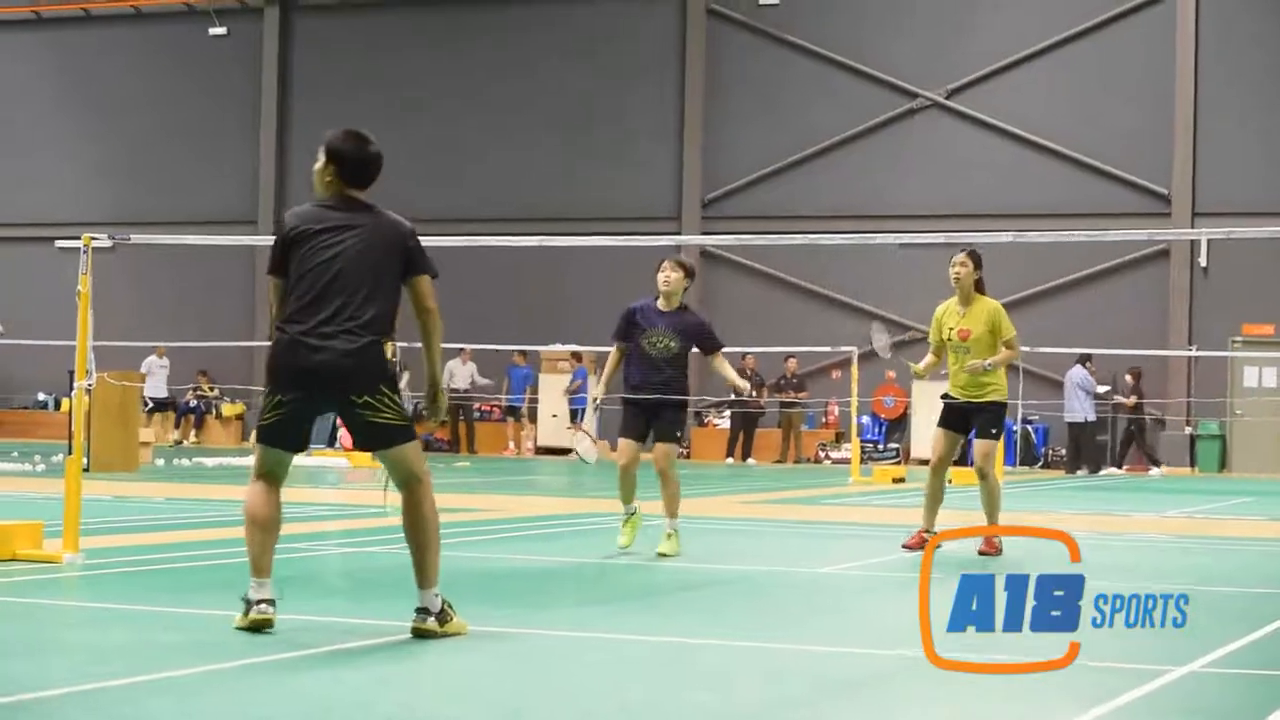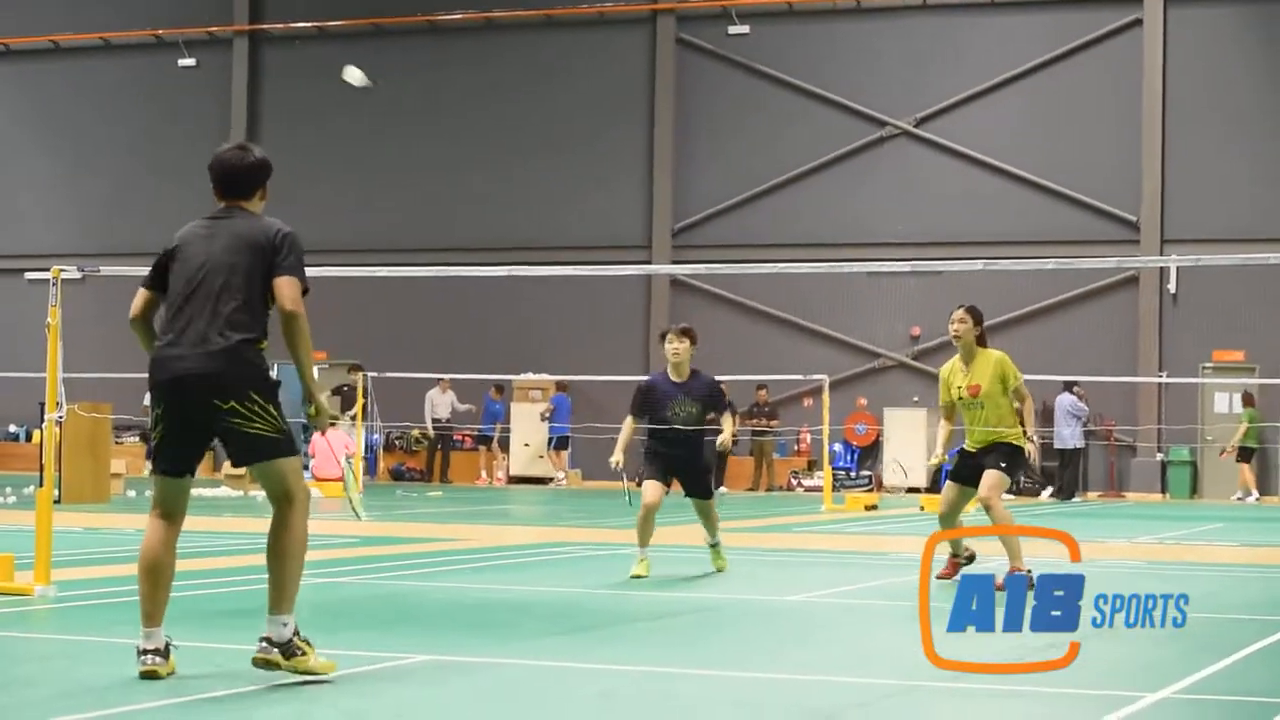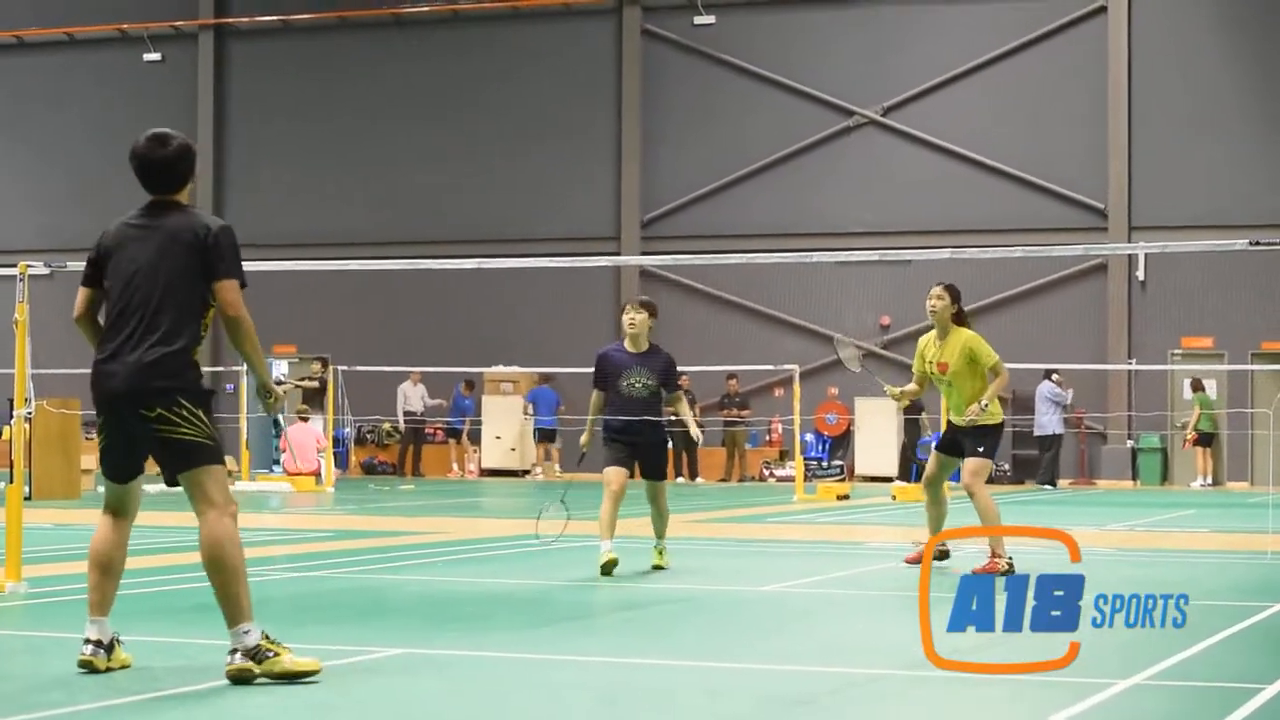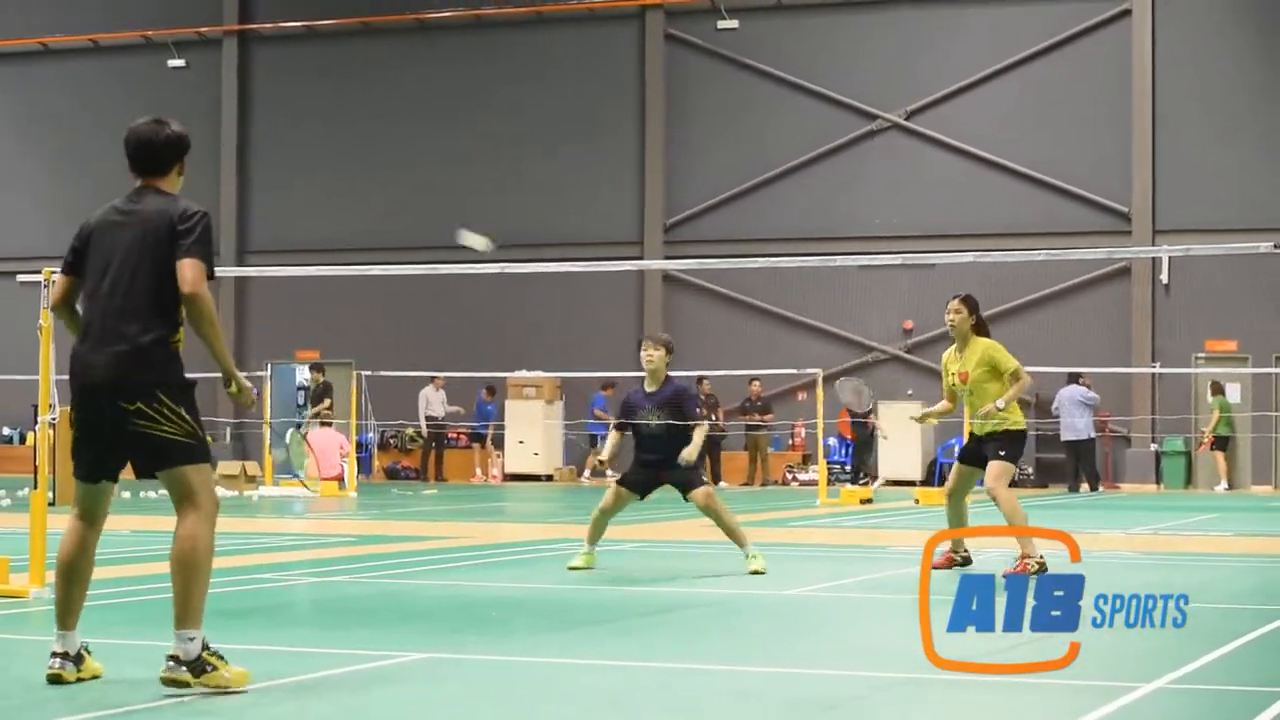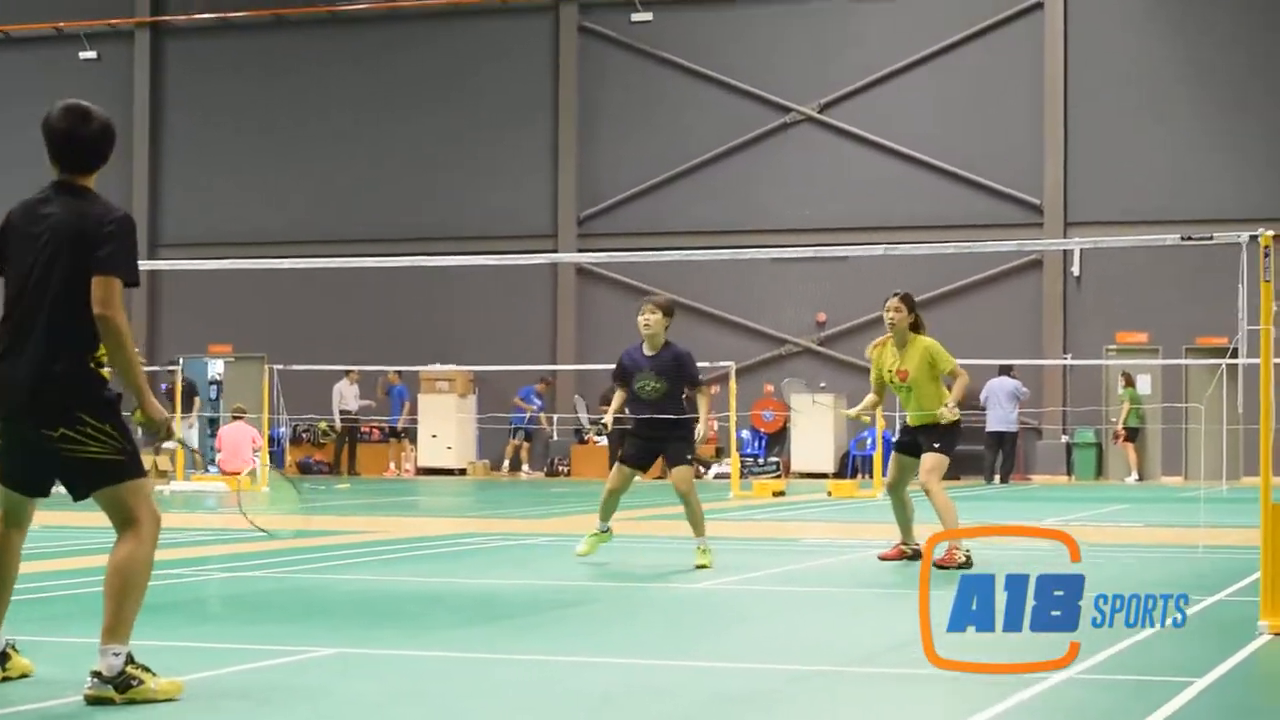
dt=1s
person 1, frame 1
left shoulder: (294, 222)
right shoulder: (396, 231)
left elbow: (277, 307)
right elbow: (427, 308)
right wrist: (434, 379)
left hip: (292, 363)
right hip: (360, 367)
left knee: (266, 476)
right knee: (414, 480)
left ankle: (260, 597)
right ankle: (430, 608)
person 1, frame 2
left shoulder: (183, 237)
right shoulder: (275, 235)
left elbow: (138, 315)
right elbow: (289, 308)
right wrist: (311, 389)
left hip: (170, 377)
right hip: (234, 373)
left knee: (165, 511)
right knee: (291, 496)
left ankle: (152, 647)
right ankle: (279, 635)
person 1, frame 3
left shoulder: (113, 235)
right shoulder: (210, 232)
left elbow: (82, 314)
right elbow: (232, 312)
right wrist: (265, 380)
left hip: (110, 384)
right hip: (168, 384)
left knee: (117, 507)
right knee: (216, 507)
left ankle: (97, 639)
right ankle: (248, 645)
person 1, frame 4
left shoulder: (98, 221)
right shoulder: (187, 216)
left elbow: (60, 301)
right elbow: (192, 290)
right wrist: (230, 370)
left hip: (89, 377)
right hip: (149, 375)
left knee: (87, 513)
right knee: (198, 503)
left ankle: (66, 651)
right ankle: (188, 652)
person 1, frame 5
right shoulder: (108, 221)
right elbow: (105, 311)
right wrist: (144, 397)
right hip: (71, 393)
right knee: (139, 520)
right ankle: (111, 668)
person 2, frame 1
left shoulder: (992, 310)
right shoulder: (942, 311)
left elbow: (1013, 350)
right elbow: (935, 352)
left wrist: (987, 364)
right wrist: (922, 366)
left hip: (990, 398)
right hip: (956, 397)
left knee: (983, 466)
right knee: (937, 463)
left ankle: (992, 534)
right ankle: (926, 531)
person 2, frame 2
left shoulder: (998, 360)
right shoulder: (947, 371)
left elbow: (1026, 399)
right elbow: (947, 418)
left wrist: (1030, 437)
right wrist: (940, 449)
left hip: (1006, 444)
right hip: (972, 449)
left knee: (988, 497)
right knee: (945, 513)
left ankle: (1019, 569)
right ankle: (960, 553)
person 2, frame 3
left shoulder: (968, 340)
right shoulder: (925, 343)
left elbow: (1002, 374)
right elbow: (919, 385)
left wrist: (983, 404)
right wrist: (902, 392)
left hip: (984, 423)
right hip: (956, 422)
left knee: (972, 484)
right knee: (930, 480)
left ankle: (1001, 557)
right ankle: (936, 544)
person 2, frame 4
left shoulder: (988, 348)
right shoulder: (948, 358)
left elbow: (1024, 379)
right elbow: (950, 402)
left wrist: (999, 404)
right wrist: (929, 413)
left hip: (1007, 430)
right hip: (980, 433)
left knee: (994, 488)
right knee: (952, 492)
left ankle: (1031, 557)
right ankle: (957, 551)
person 2, frame 5
left shoulder: (927, 346)
right shoulder: (880, 351)
left elbow: (961, 376)
right elbow: (876, 394)
left wrist: (949, 406)
right wrist: (858, 410)
left hip: (940, 424)
right hip: (913, 424)
left knee: (928, 481)
right knee: (893, 485)
left ankle: (958, 551)
right ankle: (909, 544)
person 3, frame 1
left shoulder: (693, 322)
right shoulder: (635, 312)
left elbow: (715, 357)
right elbow: (619, 349)
left wrist: (736, 380)
right wrist: (602, 384)
left hip: (671, 403)
right hip: (636, 400)
left knee: (664, 466)
right knee: (625, 464)
left ankle: (672, 532)
right ankle: (630, 514)
person 3, frame 2
left shoulder: (706, 384)
right shoulder: (651, 385)
left elbow: (724, 413)
right elbow: (632, 419)
left wrist: (727, 432)
right wrist: (619, 450)
left hip: (693, 458)
right hip: (658, 455)
left knee: (706, 512)
right knee: (650, 502)
left ankle: (714, 542)
right ankle: (642, 556)
person 3, frame 3
left shoulder: (663, 358)
right shoulder: (607, 356)
left elbow: (676, 396)
right elbow: (599, 395)
left wrist: (691, 423)
right wrist: (588, 430)
left hip: (653, 438)
right hip: (618, 437)
left knee: (657, 498)
right knee: (613, 488)
left ankle: (660, 547)
right ankle: (606, 551)
person 3, frame 4
left shoulder: (679, 391)
right shoulder: (632, 398)
left elbow: (701, 424)
right elbow: (618, 430)
left wrist: (694, 447)
right wrist: (606, 453)
left hip: (679, 462)
right hip: (646, 464)
left knee: (709, 504)
right knee: (606, 507)
left ankle: (751, 554)
right ankle: (588, 552)
person 3, frame 5
left shoulder: (679, 356)
right shoulder: (628, 357)
left elbow: (700, 390)
right elbow: (622, 388)
left wrist: (703, 421)
right wrist: (610, 412)
left hip: (676, 432)
right hip: (640, 433)
left knee: (684, 489)
right knee: (613, 487)
left ankle: (702, 546)
right ankle: (602, 531)
